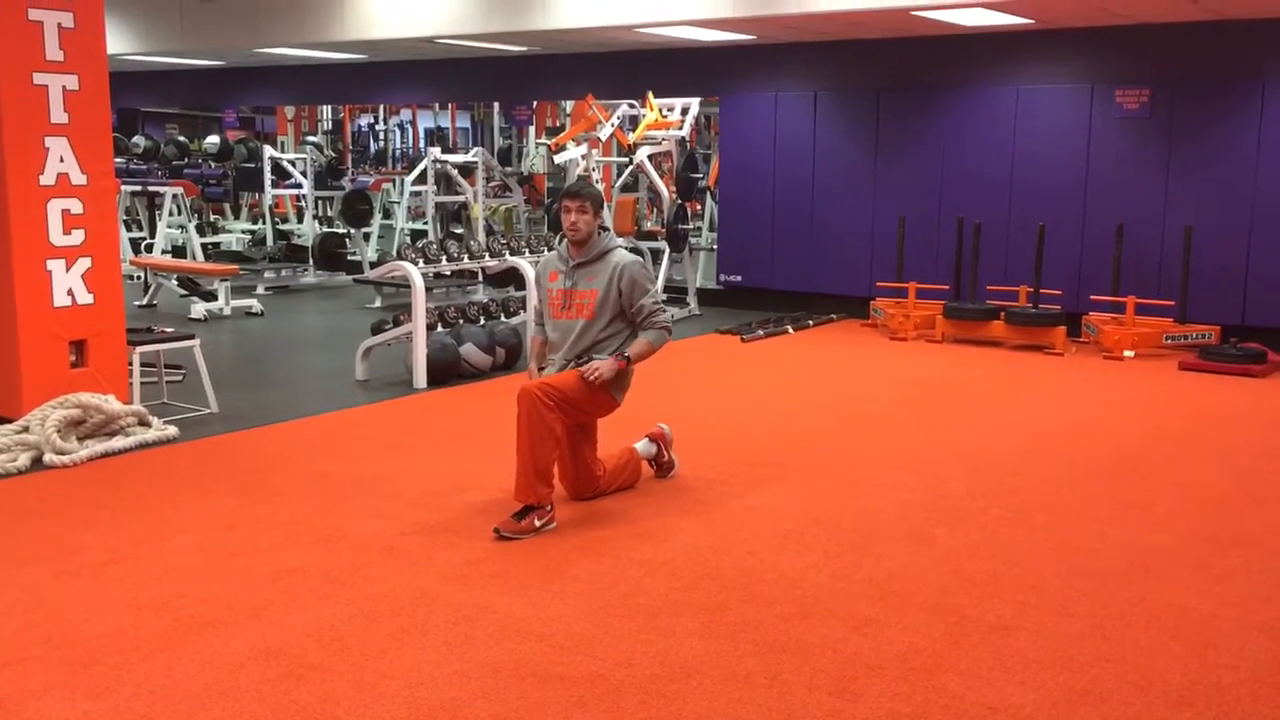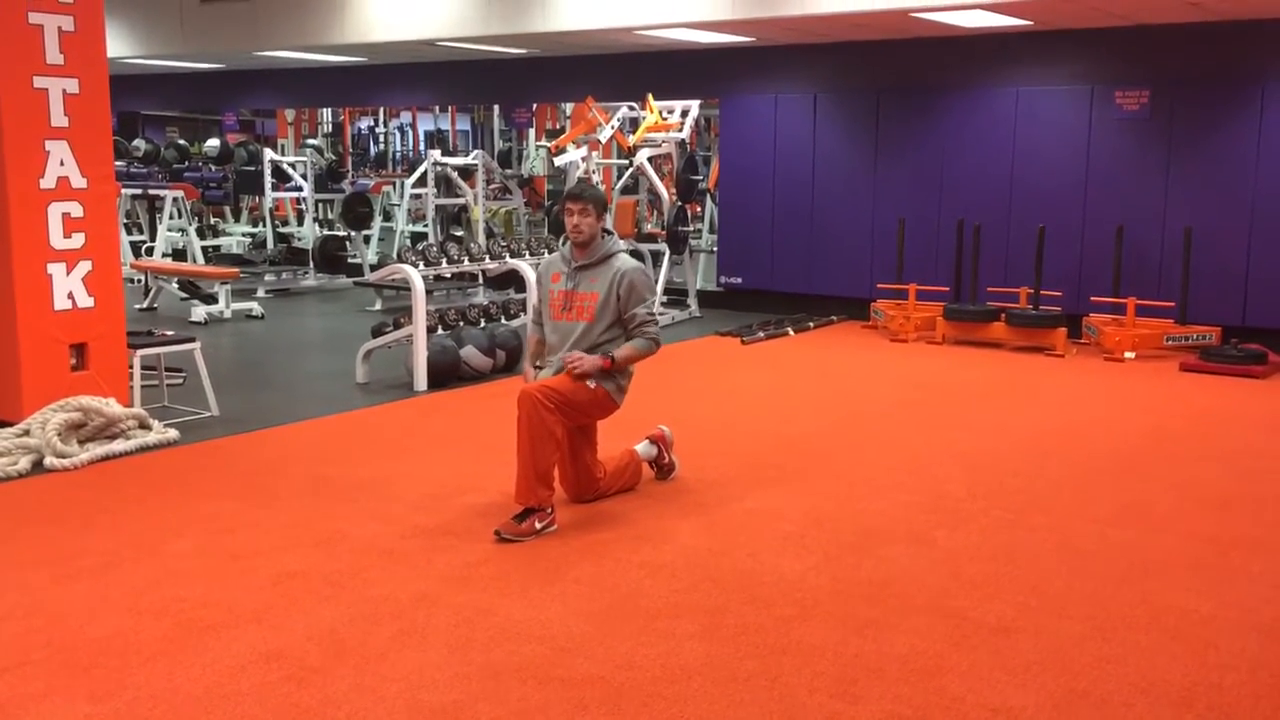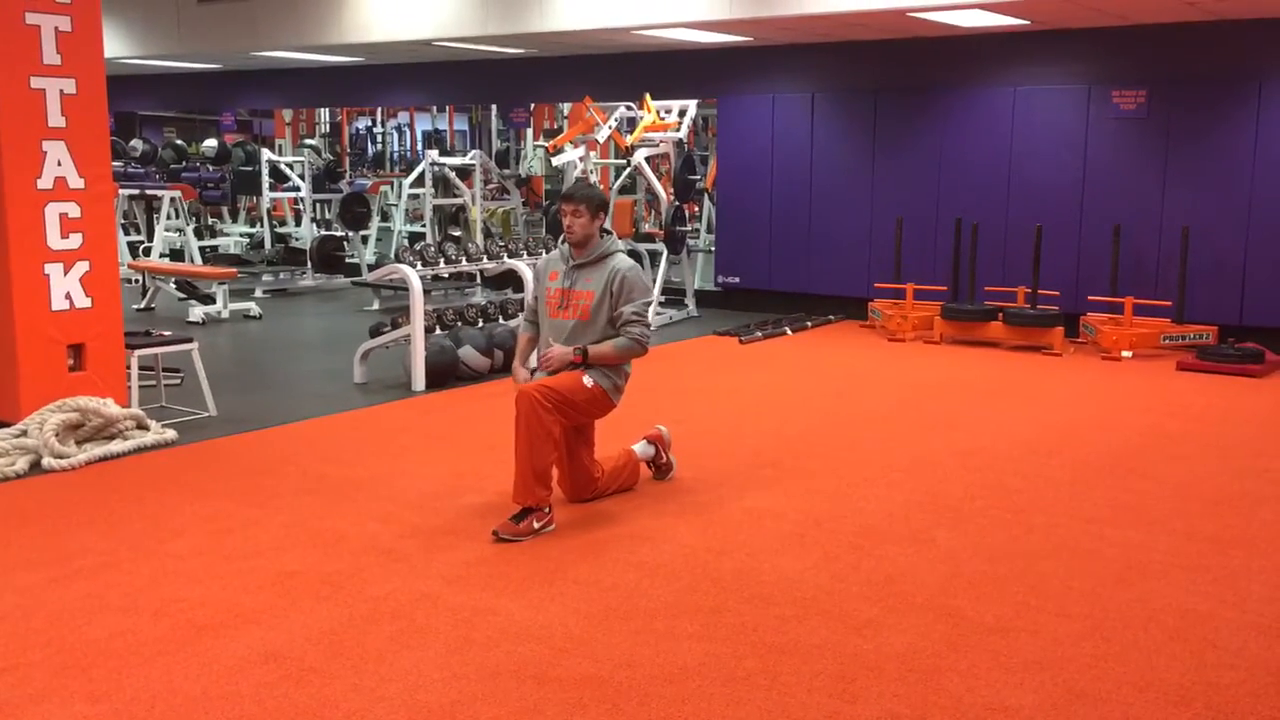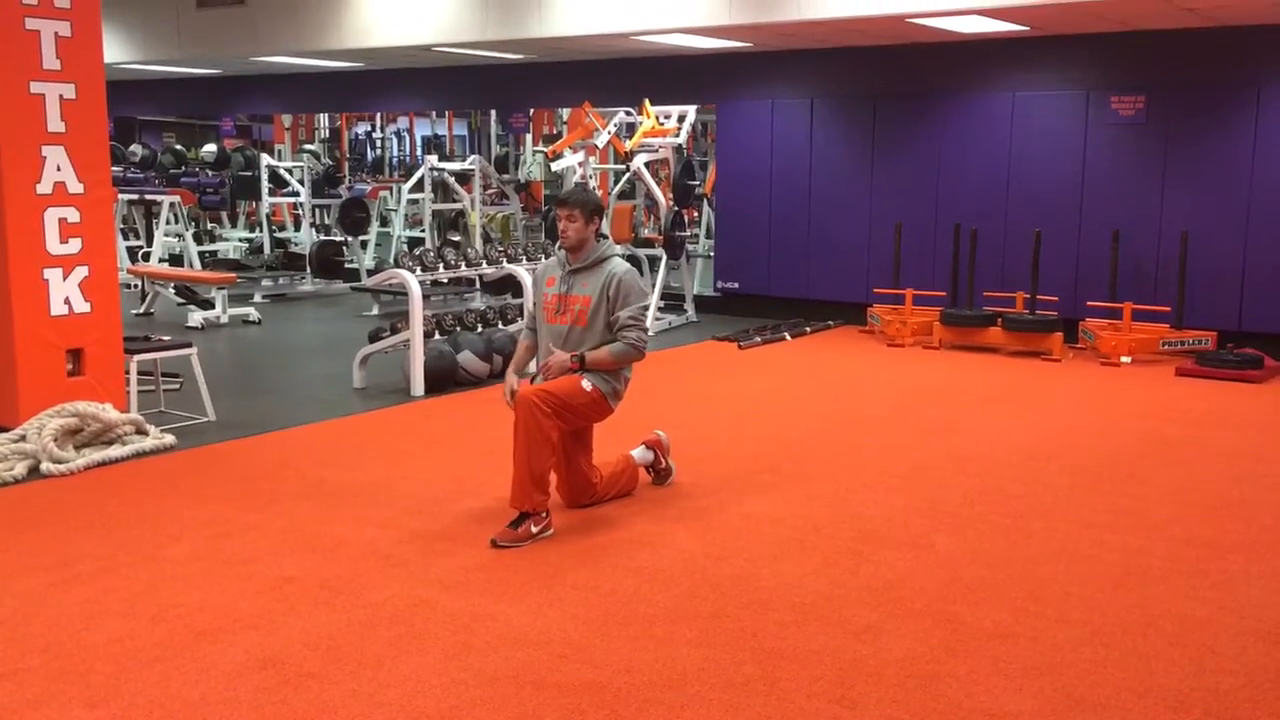
dt=0.4s
person 1, frame 1
left shoulder: (624, 266)
right shoulder: (548, 266)
left elbow: (659, 327)
left wrist: (618, 362)
right wrist: (535, 366)
left hip: (600, 381)
right hip: (560, 379)
left knee: (532, 395)
right knee: (583, 485)
left ankle: (537, 506)
right ankle: (650, 448)
person 1, frame 2
left shoulder: (626, 271)
right shoulder: (550, 267)
left elbow: (649, 339)
right elbow: (539, 323)
left wrist: (602, 360)
right wrist: (529, 364)
left hip: (600, 382)
right hip: (558, 379)
left knee: (533, 399)
right knee: (583, 487)
left ankle: (538, 508)
right ankle: (651, 449)
person 1, frame 3
left shoulder: (622, 271)
right shoulder: (548, 264)
left elbow: (637, 342)
right elbow: (531, 320)
left wrist: (576, 353)
right wrist: (519, 363)
left hip: (596, 379)
right hip: (556, 381)
left knee: (532, 397)
right knee: (581, 487)
left ankle: (536, 508)
right ankle: (648, 449)
person 1, frame 4
left shoulder: (618, 275)
right shoulder: (546, 271)
left elbow: (634, 346)
right elbow: (532, 329)
left wrist: (575, 360)
right wrist: (513, 371)
left hip: (596, 383)
right hip: (556, 386)
left knee: (531, 401)
right knee: (579, 492)
left ankle: (533, 514)
right ankle: (647, 455)
